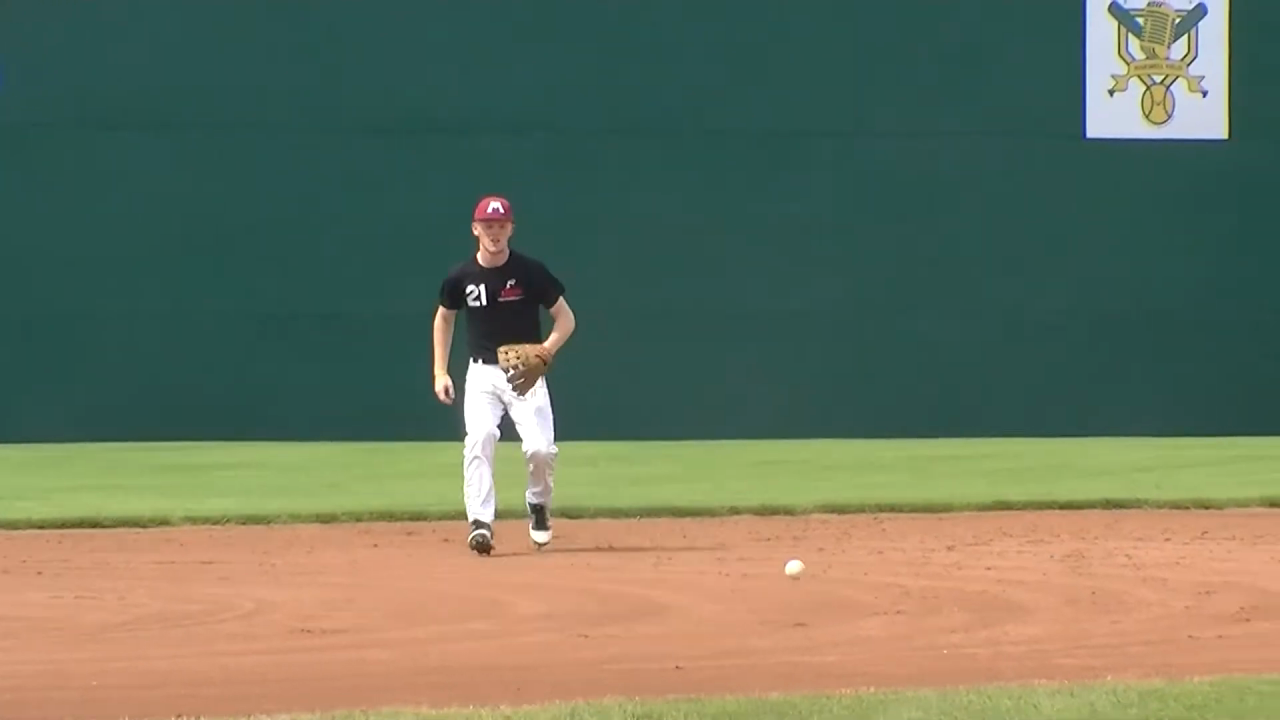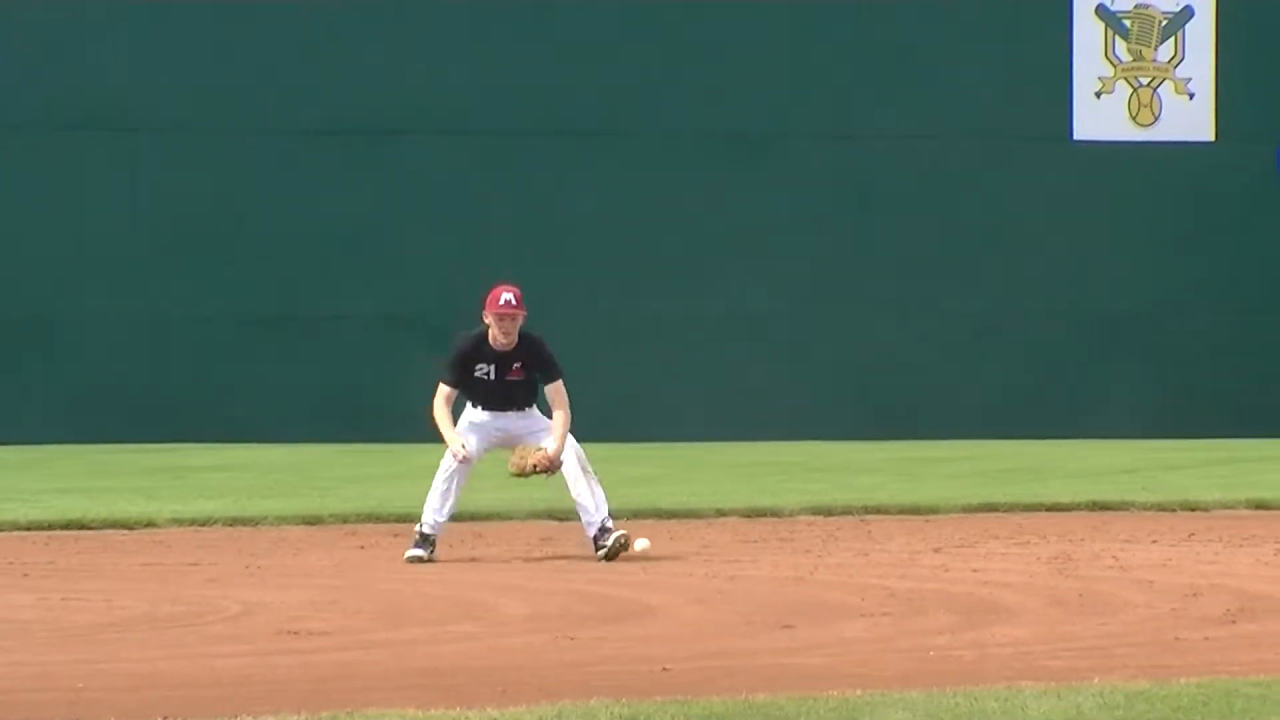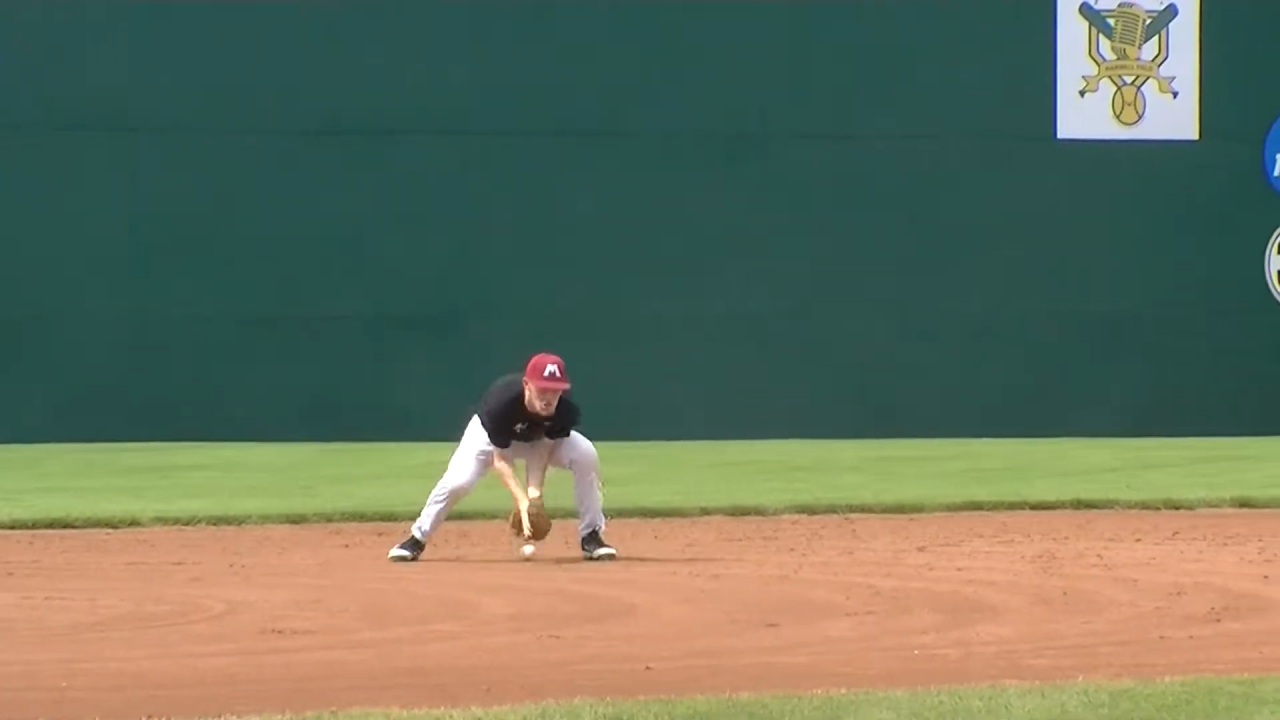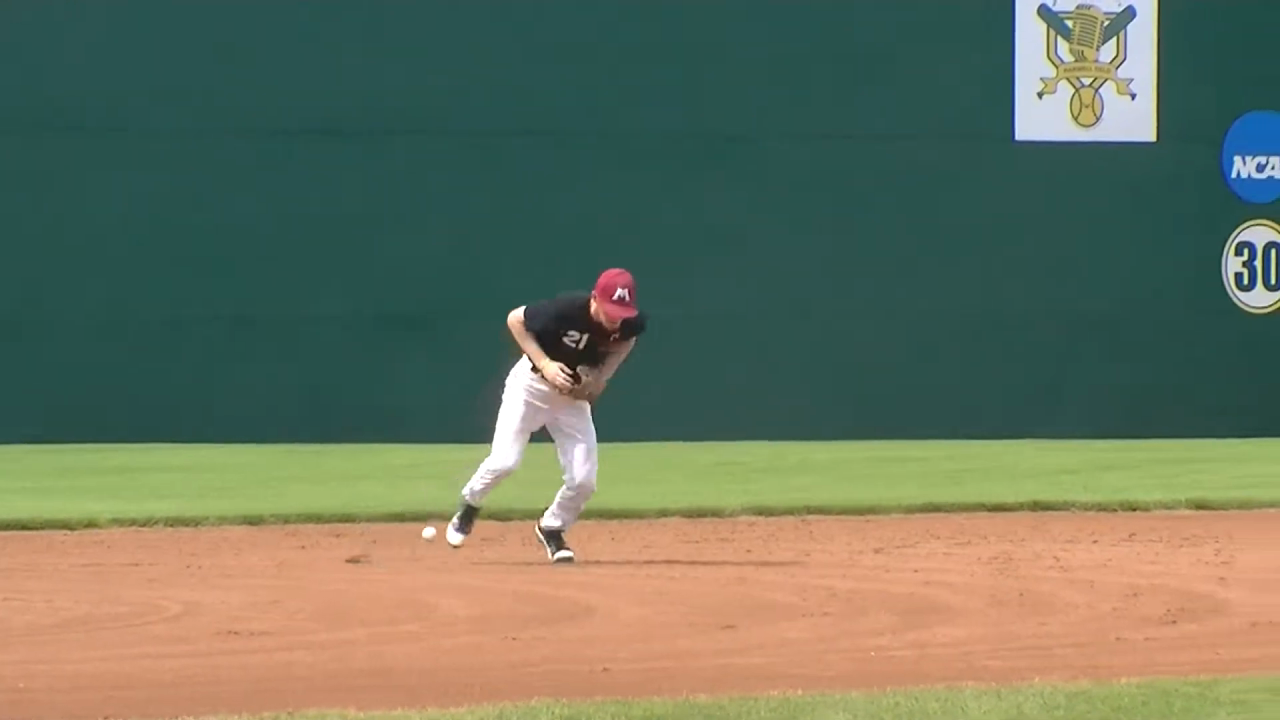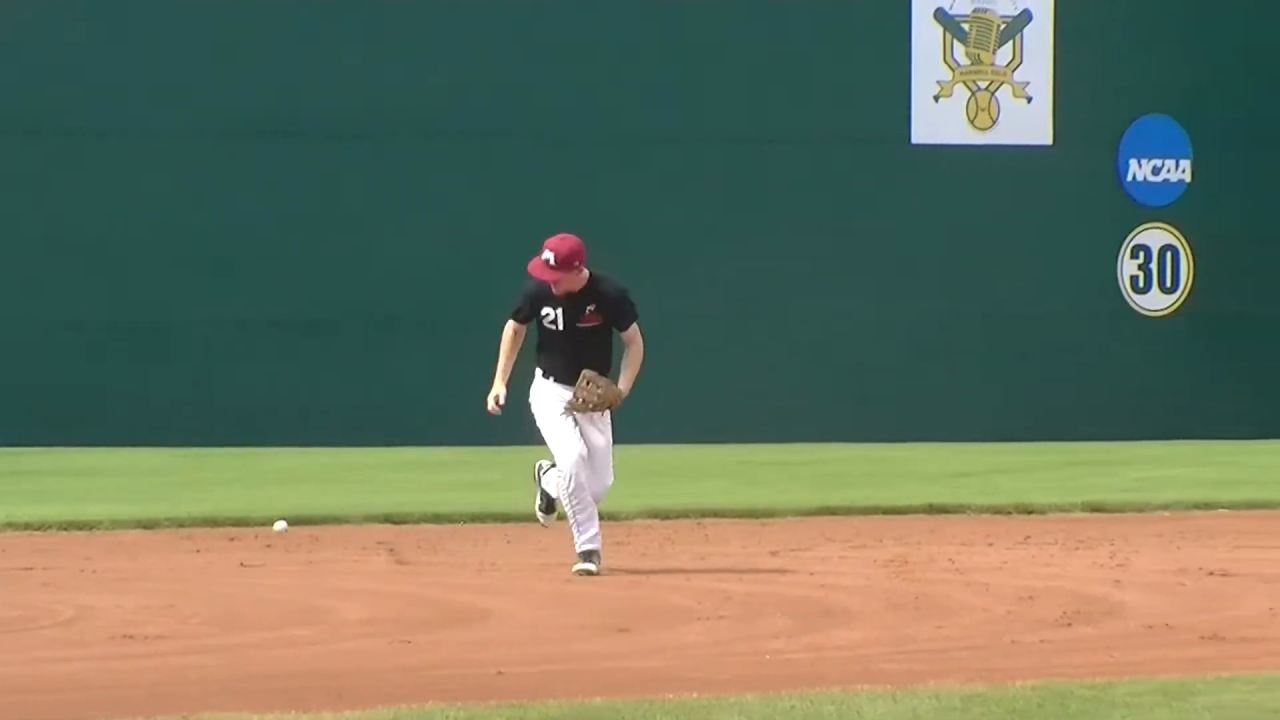
dt=0.3s
person 1, frame 1
left shoulder: (531, 270)
right shoulder: (460, 276)
left elbow: (567, 319)
right elbow: (443, 318)
left wrist: (547, 348)
right wrist: (439, 372)
right hip: (481, 375)
left knee: (541, 447)
right knee: (480, 438)
left ankle: (538, 503)
right ankle: (480, 523)
person 1, frame 2
left shoulder: (534, 348)
right shoulder: (468, 349)
left elbow: (560, 406)
right elbow: (442, 401)
left wrist: (556, 445)
right wrist: (451, 437)
left hip: (523, 417)
right hip: (480, 417)
left knee: (571, 450)
right knee: (458, 454)
left ankle: (601, 530)
right ankle: (427, 535)
person 1, frame 3
left shoulder: (565, 408)
right shoulder: (501, 402)
left elbow: (548, 447)
right elbow: (499, 459)
left wrist: (535, 489)
right wrist: (522, 501)
left hip: (535, 438)
right hip: (491, 432)
left knee: (585, 455)
right knee: (458, 480)
left ankle: (590, 536)
right ankle: (418, 538)
person 1, frame 4
left shoulder: (631, 322)
right shoulder: (565, 308)
right elbow: (515, 320)
left wrist: (601, 378)
right wrist: (545, 364)
left hip: (575, 393)
right hip: (532, 385)
left knee: (583, 480)
right knee: (505, 462)
left ankle: (551, 528)
right ankle: (470, 503)
person 1, frame 5
left shoulder: (611, 294)
right shoulder: (537, 292)
left elbow: (634, 343)
right elbow: (514, 329)
left wrist: (621, 389)
right wrist: (499, 383)
right hip: (549, 391)
left knee: (598, 481)
right knee: (573, 459)
left ankle: (551, 479)
right ankle: (587, 548)
